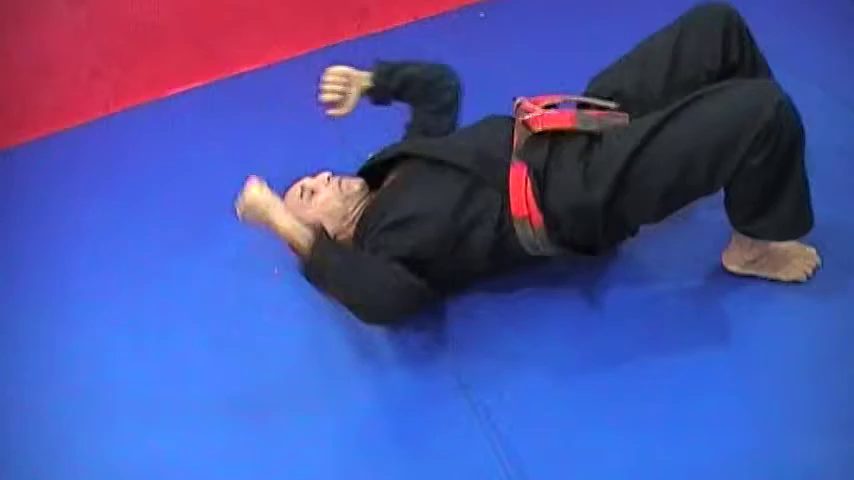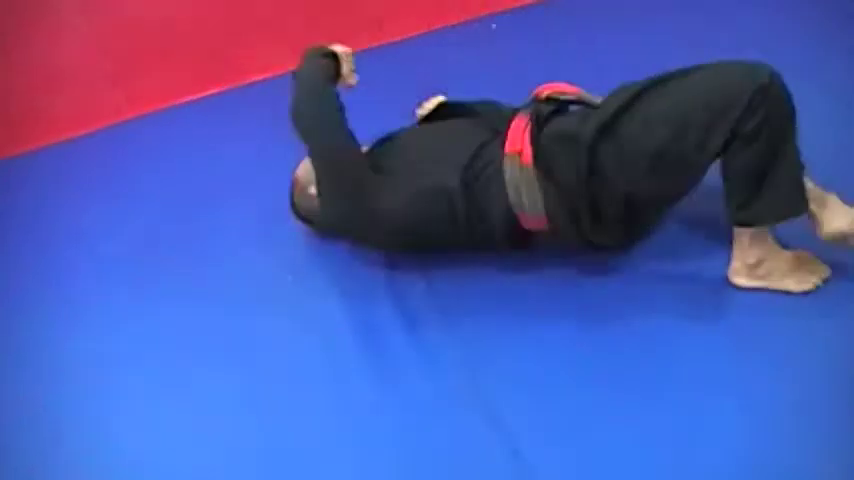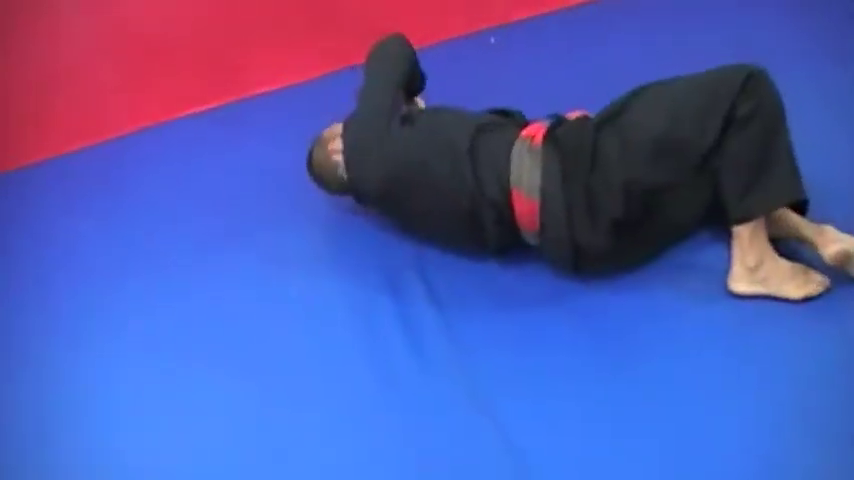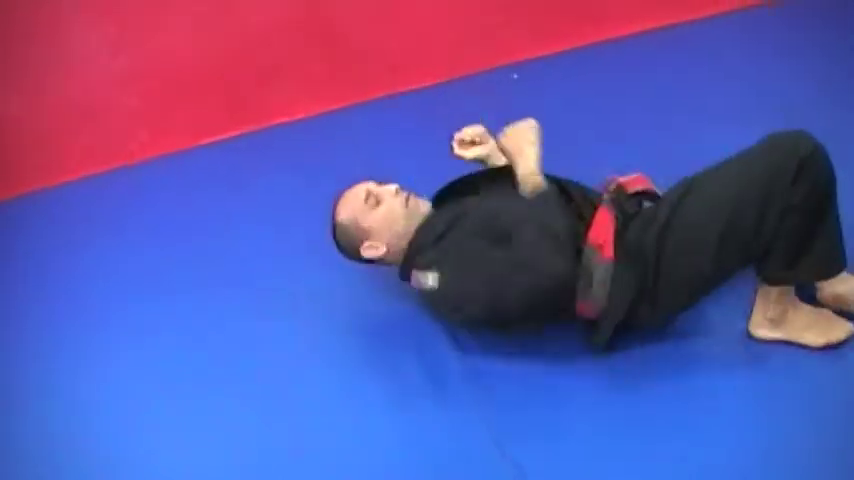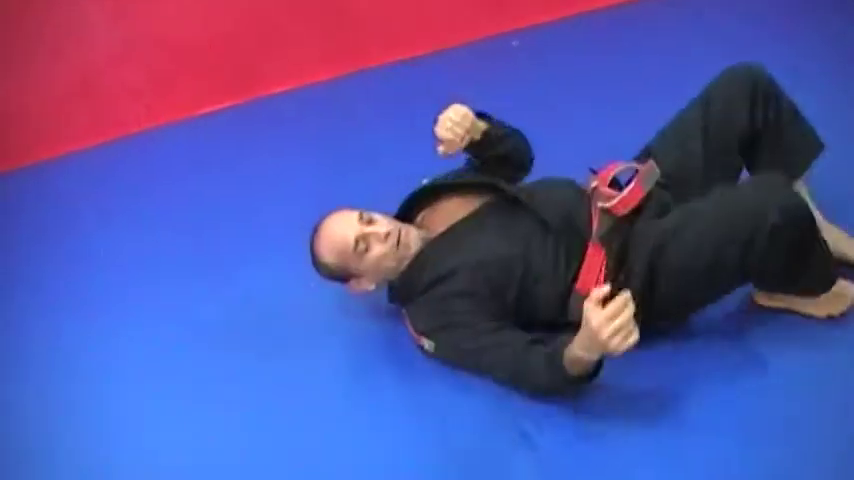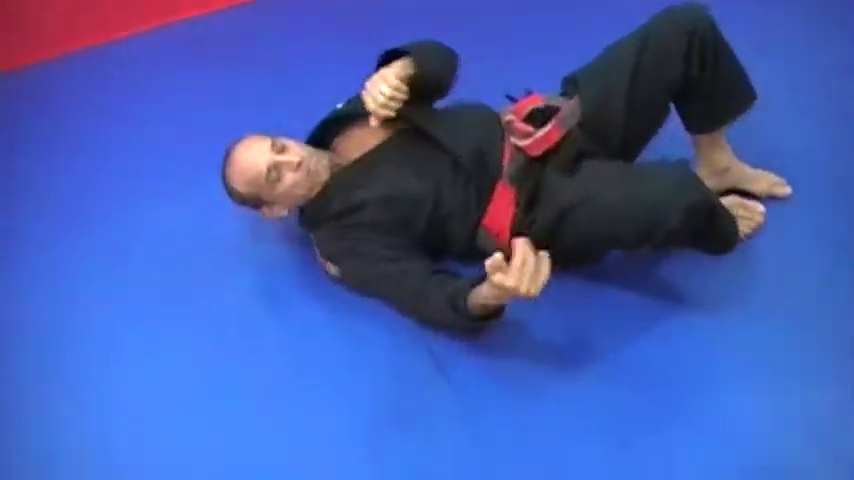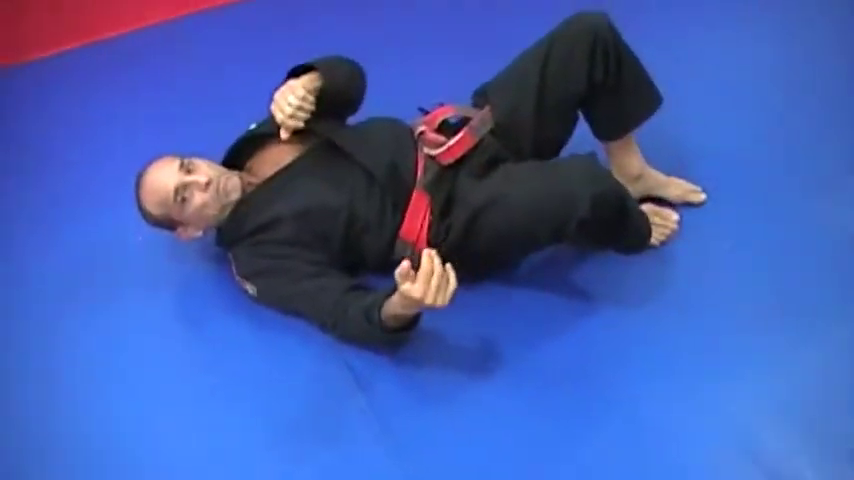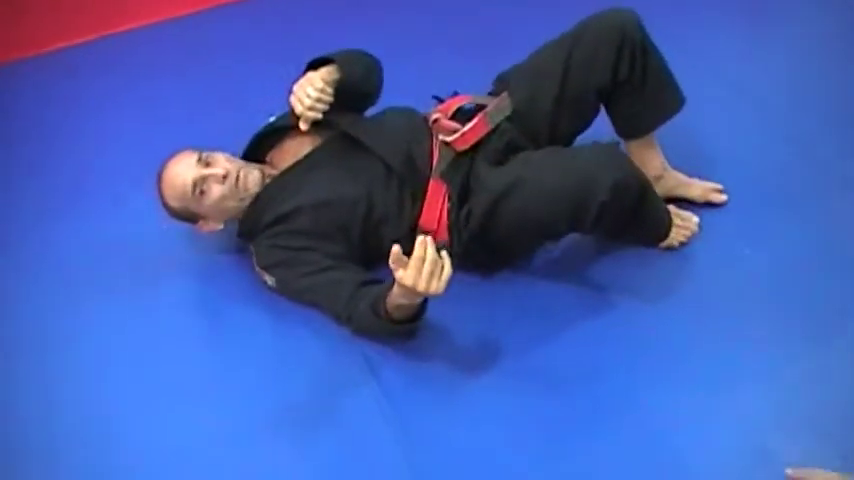
dt=0.4s
person 1, frame 1
left shoulder: (394, 178)
right shoulder: (381, 250)
left elbow: (440, 82)
right elbow: (388, 299)
left wrist: (370, 79)
right wrist: (294, 234)
left hip: (579, 128)
right hip: (585, 194)
right knee: (766, 110)
left ankle: (762, 184)
right ankle: (753, 249)
person 1, frame 2
left shoulder: (396, 181)
right shoulder: (365, 208)
left elbow: (491, 126)
right elbow: (313, 118)
right wrist: (326, 63)
left hip: (573, 168)
right hip: (572, 177)
right knee: (755, 90)
right ankle: (754, 256)
person 1, frame 3
left shoulder: (386, 183)
right shoulder: (374, 150)
right elbow: (392, 53)
right wrist: (406, 101)
right hip: (578, 188)
right knee: (743, 88)
right ankle: (752, 262)
person 1, frame 4
left shoulder: (445, 218)
right shoulder: (445, 276)
right elbow: (548, 272)
left wrist: (496, 159)
right wrist: (525, 166)
left hip: (629, 222)
right hip: (636, 269)
left knee: (756, 170)
right knee: (797, 154)
right ankle: (778, 309)
person 1, frame 5
left shoulder: (435, 197)
right shoulder: (434, 311)
left elbow: (517, 155)
right elbow: (529, 366)
left wrist: (473, 125)
right wrist: (584, 348)
right hip: (633, 272)
left knee: (745, 85)
right knee: (769, 202)
left ankle: (809, 230)
right ankle: (792, 287)
person 1, frame 6
left shoulder: (357, 115)
right shoulder: (344, 239)
left elbow: (442, 62)
right elbow: (432, 296)
left wrist: (398, 72)
right wrist: (490, 294)
left hip: (551, 126)
right hip: (542, 212)
right knee: (675, 198)
left ankle: (715, 166)
right ankle: (712, 222)
person 1, frame 7
left shoulder: (268, 137)
right shoulder: (259, 257)
left elbow: (350, 79)
right elbow: (348, 312)
left wrist: (305, 84)
right wrist: (401, 307)
left hip: (465, 137)
right hip: (458, 224)
left knee: (587, 34)
right knee: (583, 188)
left ankle: (630, 171)
right ankle: (629, 227)
person 1, frame 8
left shoulder: (287, 129)
right shoulder: (279, 247)
left elbow: (365, 72)
right elbow: (363, 308)
left wrist: (322, 76)
right wrist: (403, 296)
left hip: (481, 125)
right hip: (476, 209)
left knee: (616, 30)
right knee: (600, 175)
left ankle: (650, 172)
right ankle: (651, 221)
